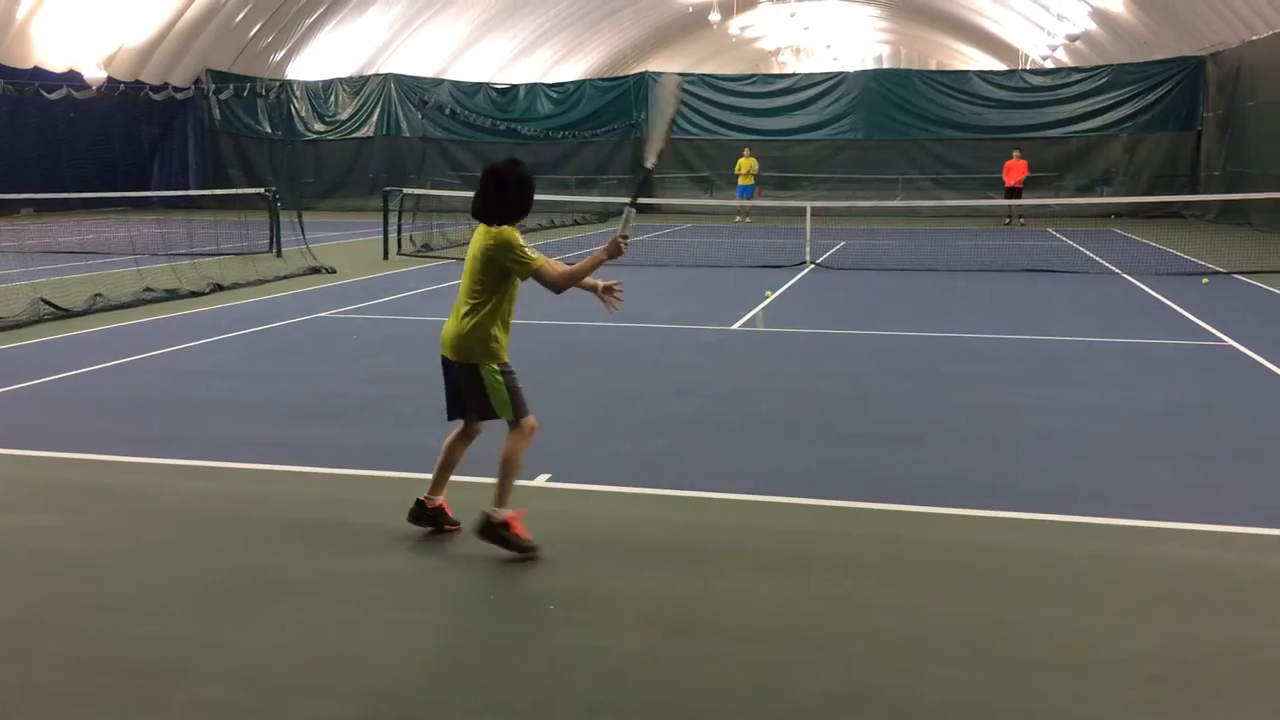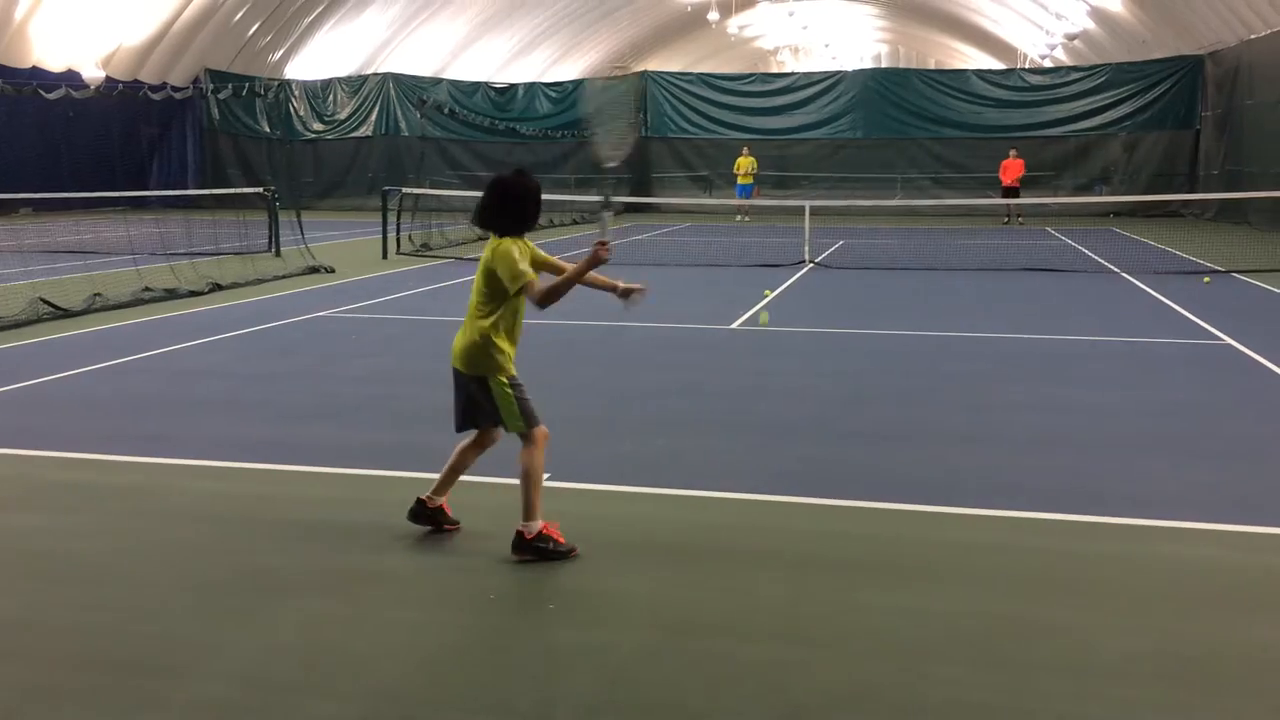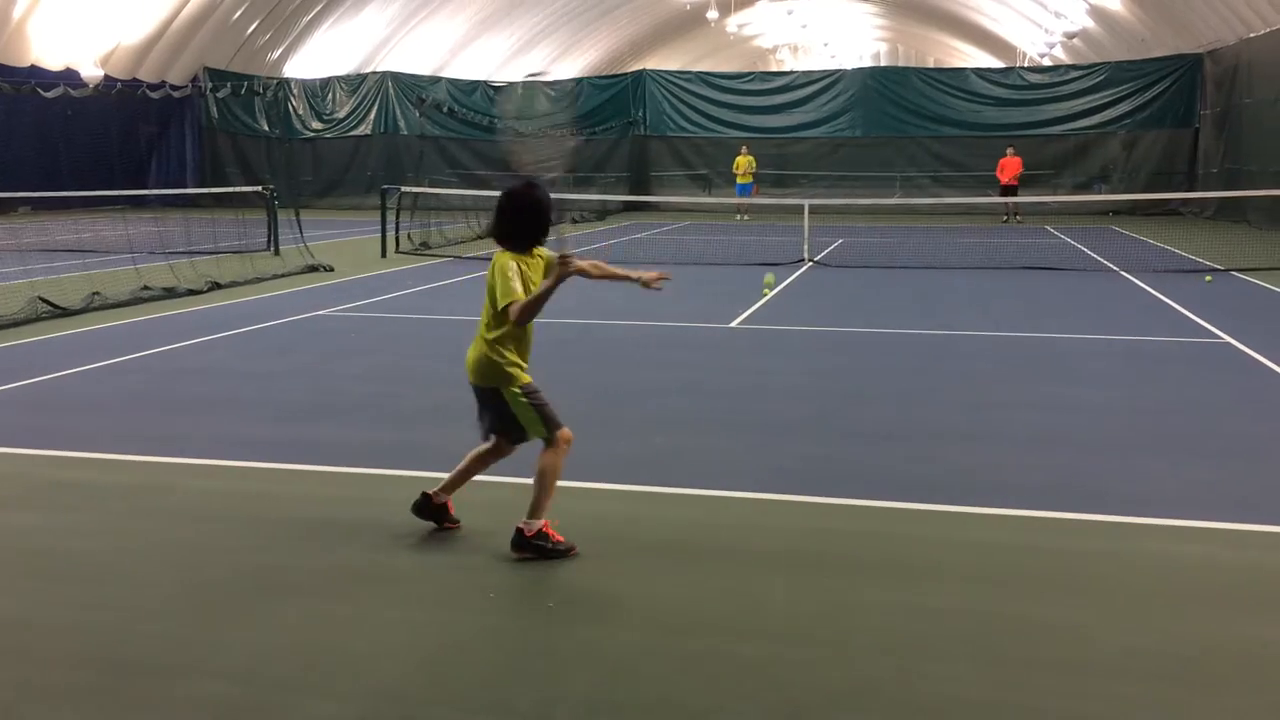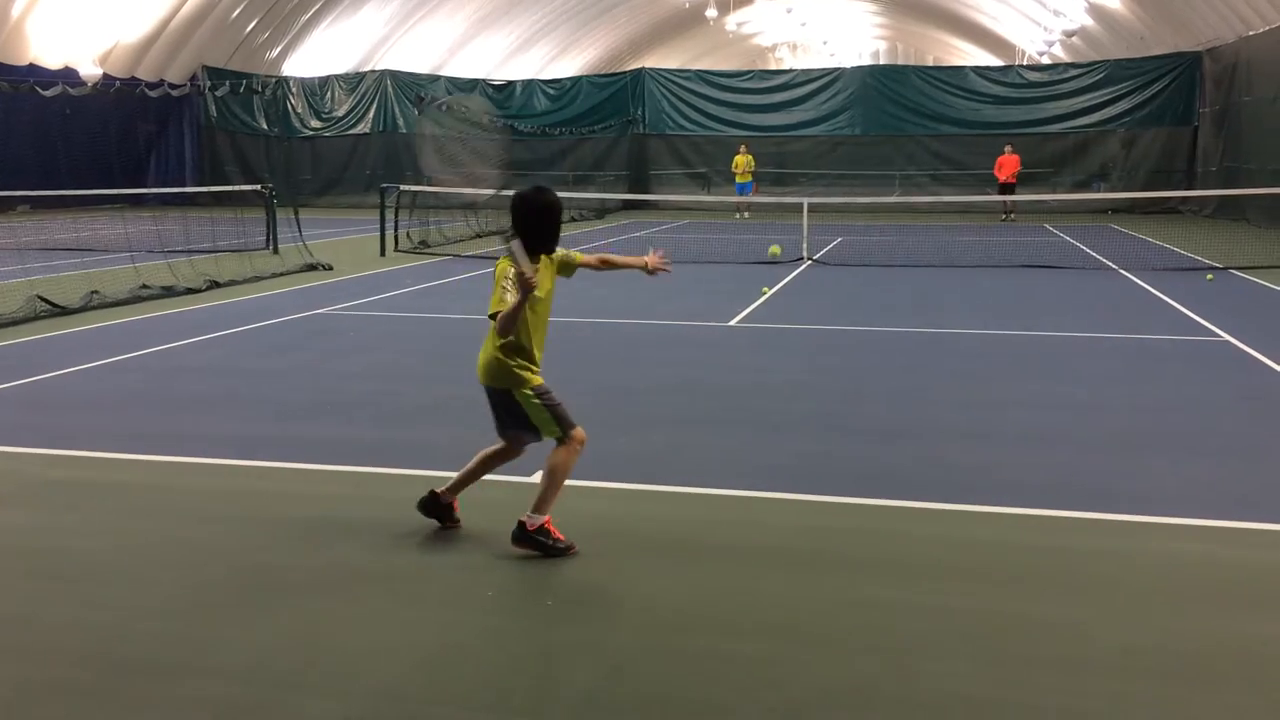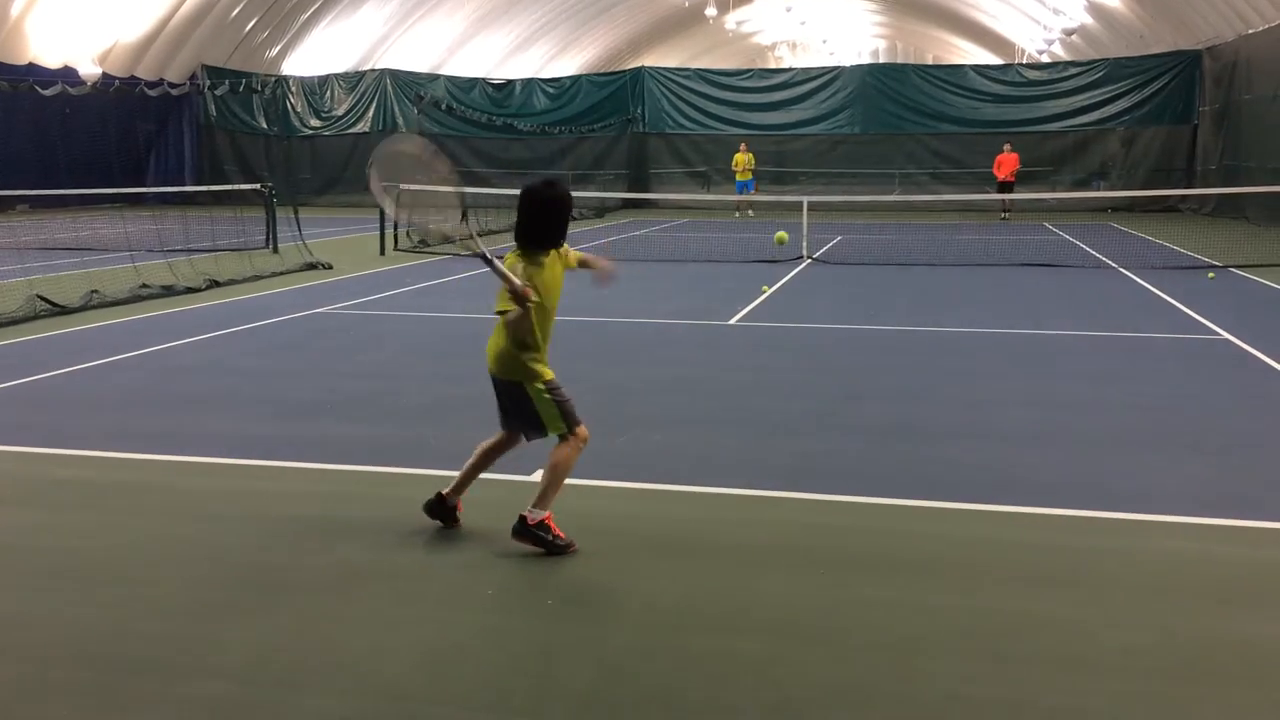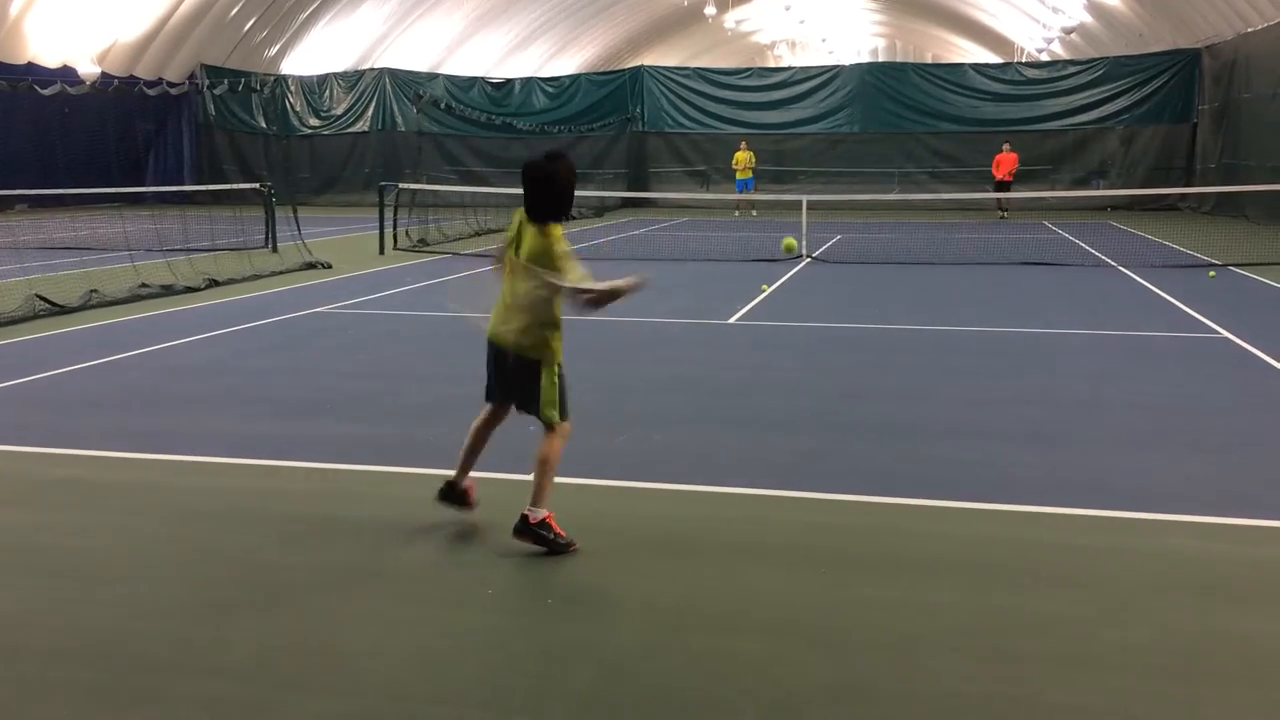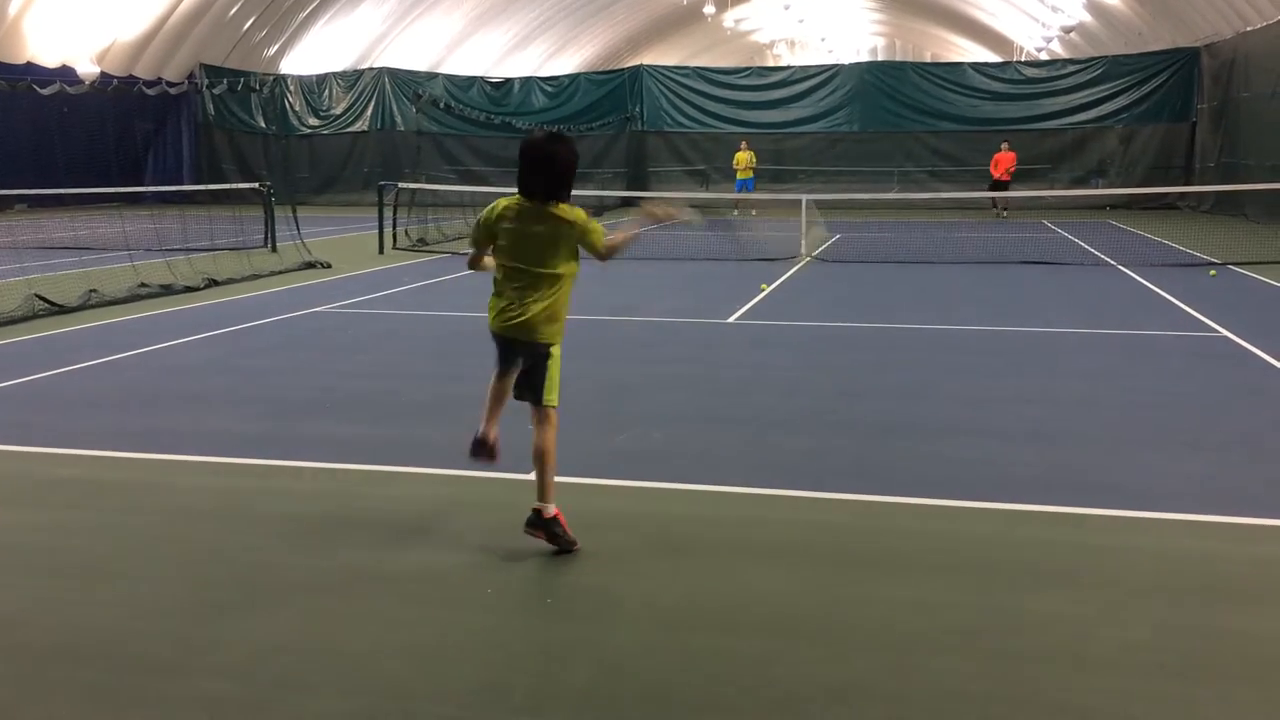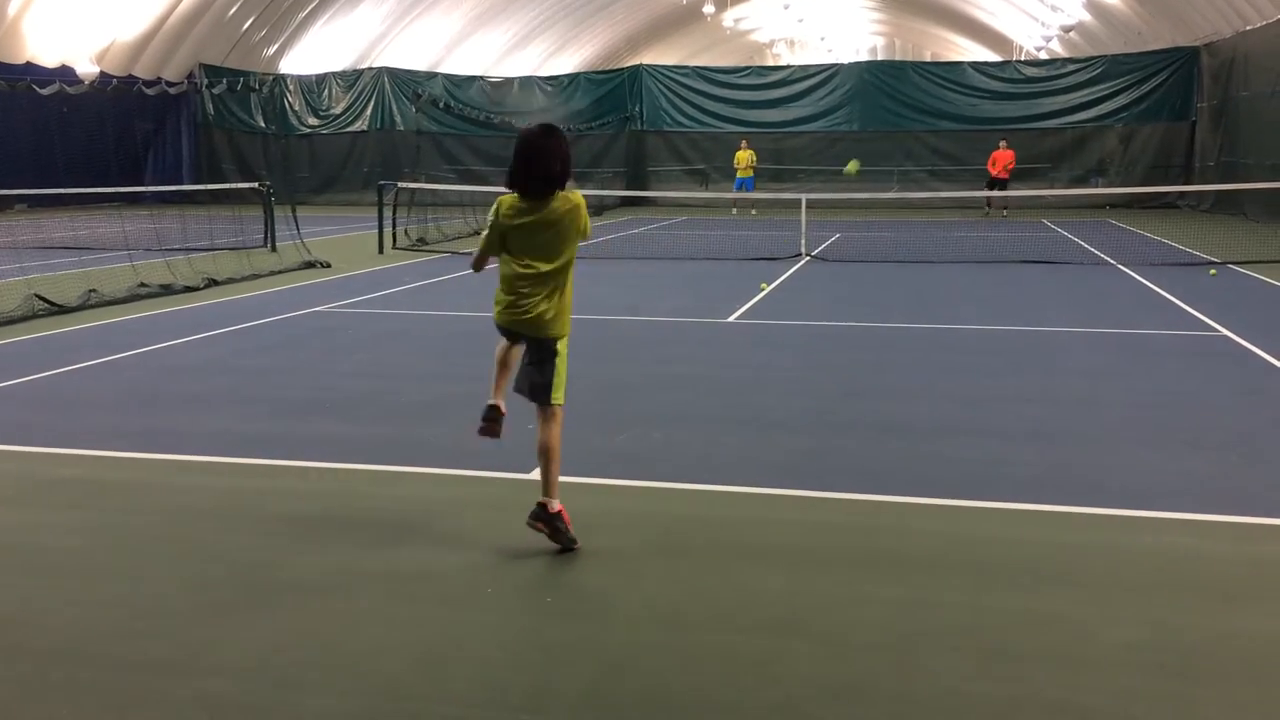
dt=0.1s
person 1, frame 1
left shoulder: (494, 233)
right shoulder: (503, 237)
left elbow: (544, 265)
right elbow: (555, 282)
left wrist: (594, 286)
right wrist: (603, 257)
left hip: (460, 343)
right hip: (478, 347)
left knee: (470, 425)
right knee: (523, 425)
left ankle: (430, 503)
right ankle: (499, 517)
person 1, frame 2
left shoulder: (516, 245)
right shoulder: (505, 250)
left elbow: (562, 269)
right elbow: (540, 298)
left wrist: (615, 287)
right wrist: (587, 266)
left hip: (471, 355)
right hip: (487, 358)
left knee: (485, 435)
right knee: (535, 436)
left ankle: (430, 503)
right ankle: (531, 531)
person 1, frame 3
left shoulder: (537, 256)
right shoulder: (507, 263)
left elbow: (590, 268)
right elbow: (519, 318)
left wrist: (635, 277)
right wrist: (554, 282)
left hip: (495, 368)
right hip: (499, 370)
left knee: (501, 444)
right knee: (558, 438)
left ankle: (435, 498)
right ankle: (532, 529)
person 1, frame 4
left shoulder: (551, 258)
right shoulder: (509, 269)
left elbow: (599, 261)
right elbow: (502, 328)
left wrist: (641, 263)
right wrist: (522, 298)
left hip: (508, 370)
right hip: (511, 372)
left knee: (514, 444)
right knee: (572, 438)
left ankle: (442, 498)
right ankle: (534, 525)
person 1, frame 5
left shoulder: (555, 253)
right shoulder: (523, 267)
left elbow: (574, 257)
right elbow: (511, 329)
left wrist: (594, 263)
right wrist: (522, 308)
left hip: (505, 363)
right hip: (522, 367)
left knee: (511, 436)
right knee: (575, 436)
left ankle: (446, 499)
right ankle: (535, 520)
person 1, frame 6
left shoulder: (521, 221)
right shoulder: (550, 242)
left elbow: (503, 262)
right elbow: (579, 294)
right wrist: (602, 294)
left hip: (503, 332)
right hip: (532, 342)
left knee: (495, 409)
right knee: (555, 428)
left ankle: (458, 483)
right ankle: (535, 518)
person 1, frame 7
left shoulder: (502, 210)
right shoulder: (569, 218)
left elbow: (475, 258)
right elbow: (605, 249)
right wrist: (645, 219)
left hip: (502, 319)
right hip: (539, 328)
left knee: (505, 370)
right knee: (544, 418)
left ankle: (485, 434)
right ankle: (544, 512)
person 1, frame 8
left shoulder: (506, 207)
right shoulder: (573, 205)
left elbow: (478, 264)
left hip: (509, 315)
right hip: (549, 323)
left knee: (513, 341)
right knee: (550, 412)
left ankle: (494, 405)
right ankle: (549, 507)
